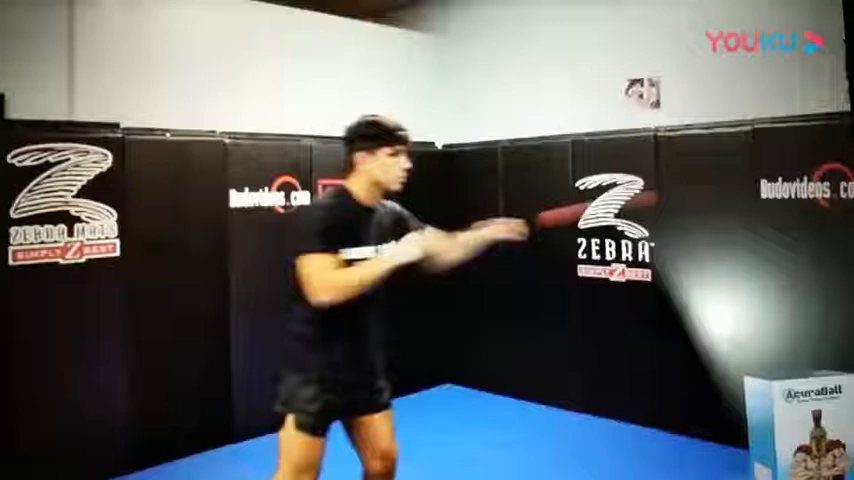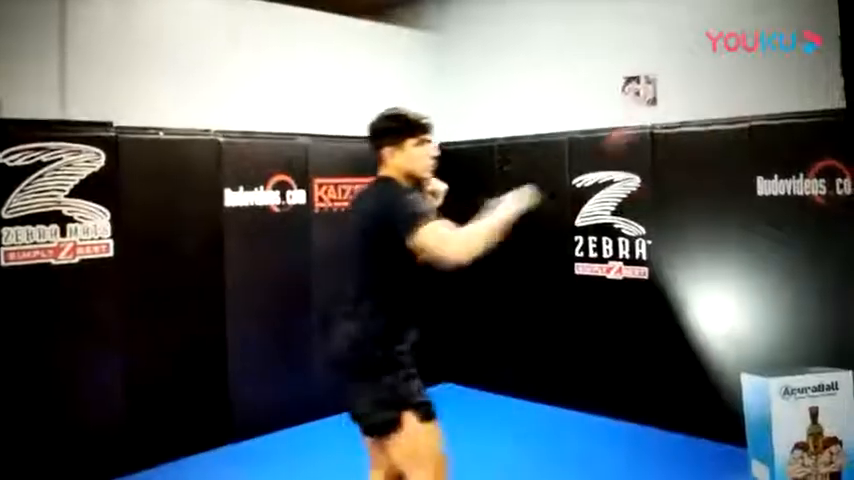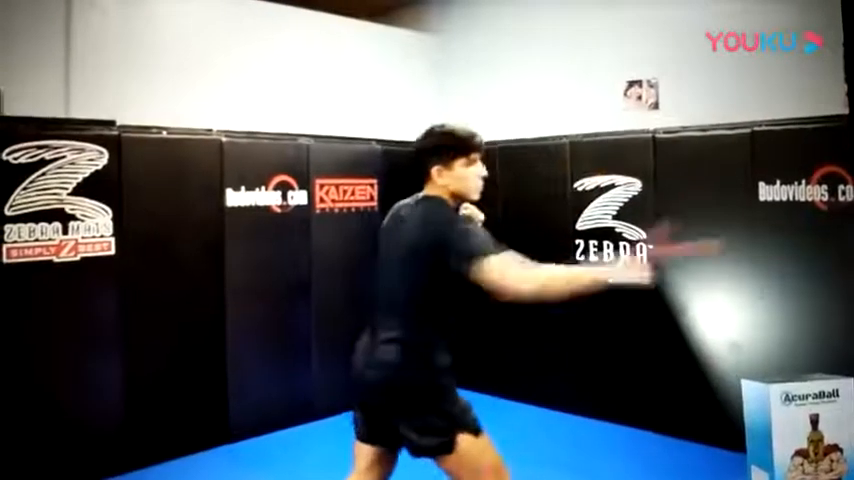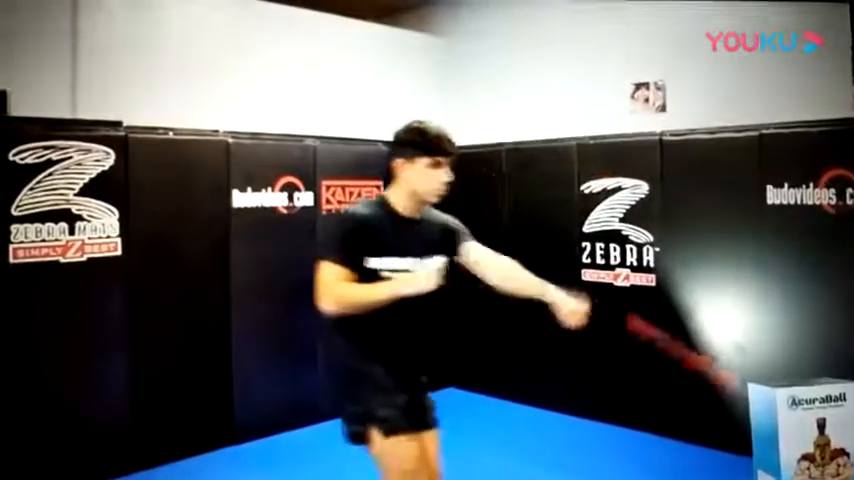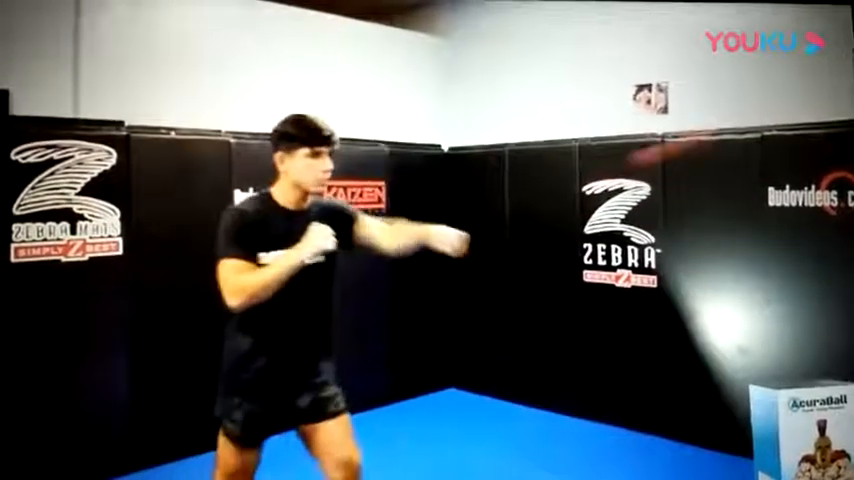
dt=1s
person 1, frame 1
left shoulder: (391, 216)
right shoulder: (324, 214)
left elbow: (441, 253)
right elbow: (323, 289)
left wrist: (486, 234)
right wrist: (394, 257)
left hip: (362, 360)
right hip: (315, 363)
person 1, frame 2
left shoulder: (376, 200)
right shoulder: (396, 201)
right elbow: (455, 251)
left wrist: (430, 209)
right wrist: (506, 209)
left hip: (373, 349)
right hip: (379, 353)
person 1, frame 3
left shoulder: (400, 215)
right shoulder: (447, 228)
right elbow: (523, 280)
right wrist: (613, 272)
left hip: (371, 368)
right hip: (412, 379)
person 1, frame 4
left shoulder: (442, 228)
right shoulder: (356, 223)
left elbow: (492, 267)
right elbow: (330, 299)
left wrist: (555, 295)
right wrist: (404, 285)
left hip: (407, 372)
right hip: (364, 371)
person 1, frame 5
left shoulder: (329, 214)
right shoulder: (243, 218)
left elbow: (387, 237)
right elbow: (236, 294)
left wrist: (429, 233)
right wrist: (302, 251)
left hip: (312, 369)
right hip: (252, 372)
